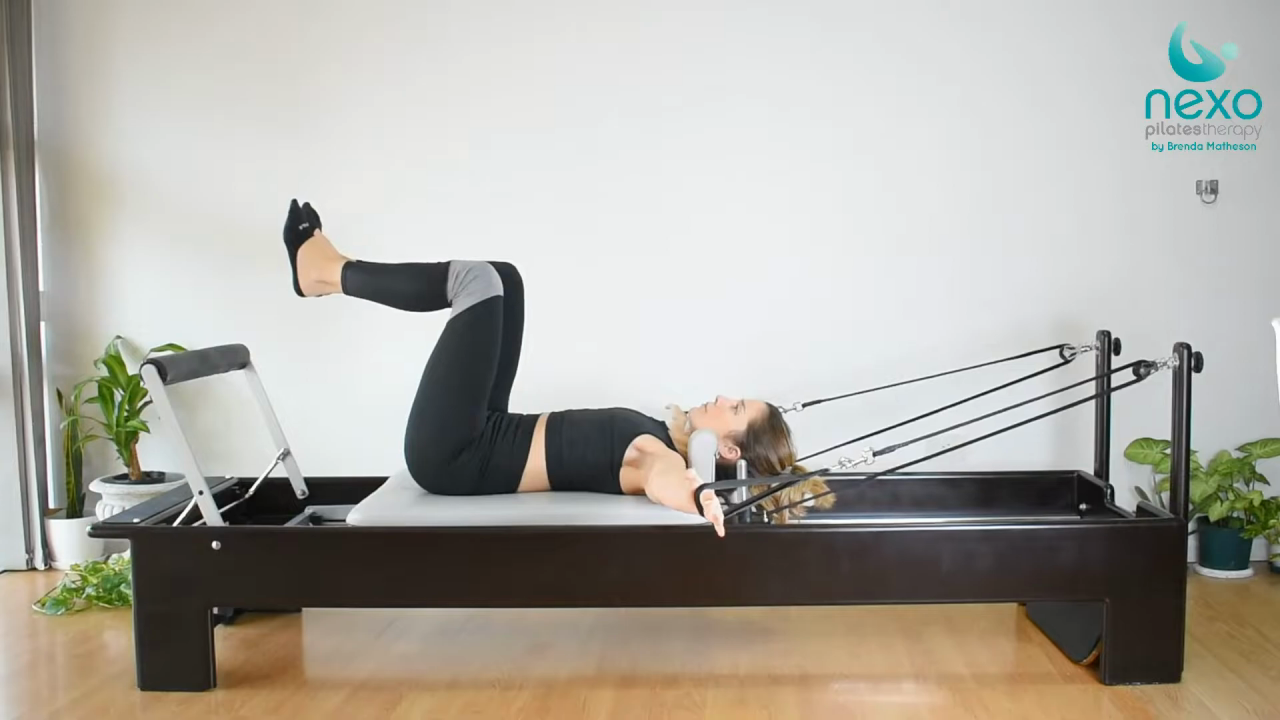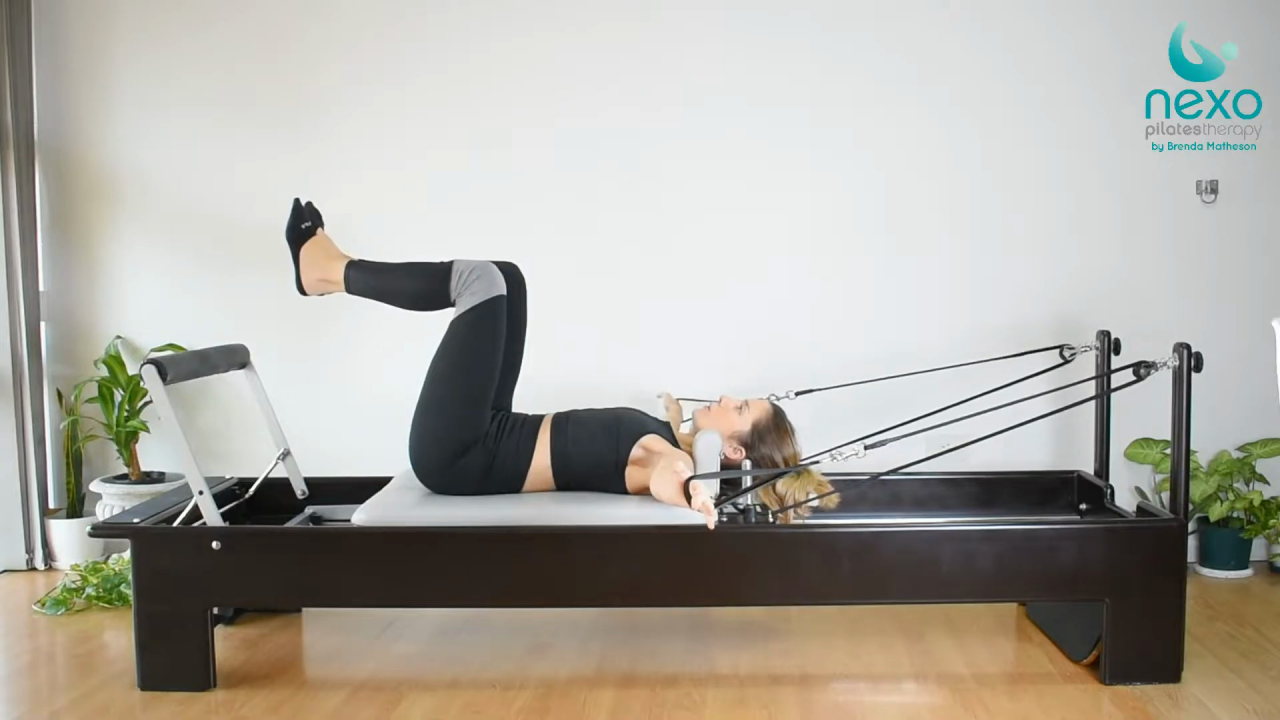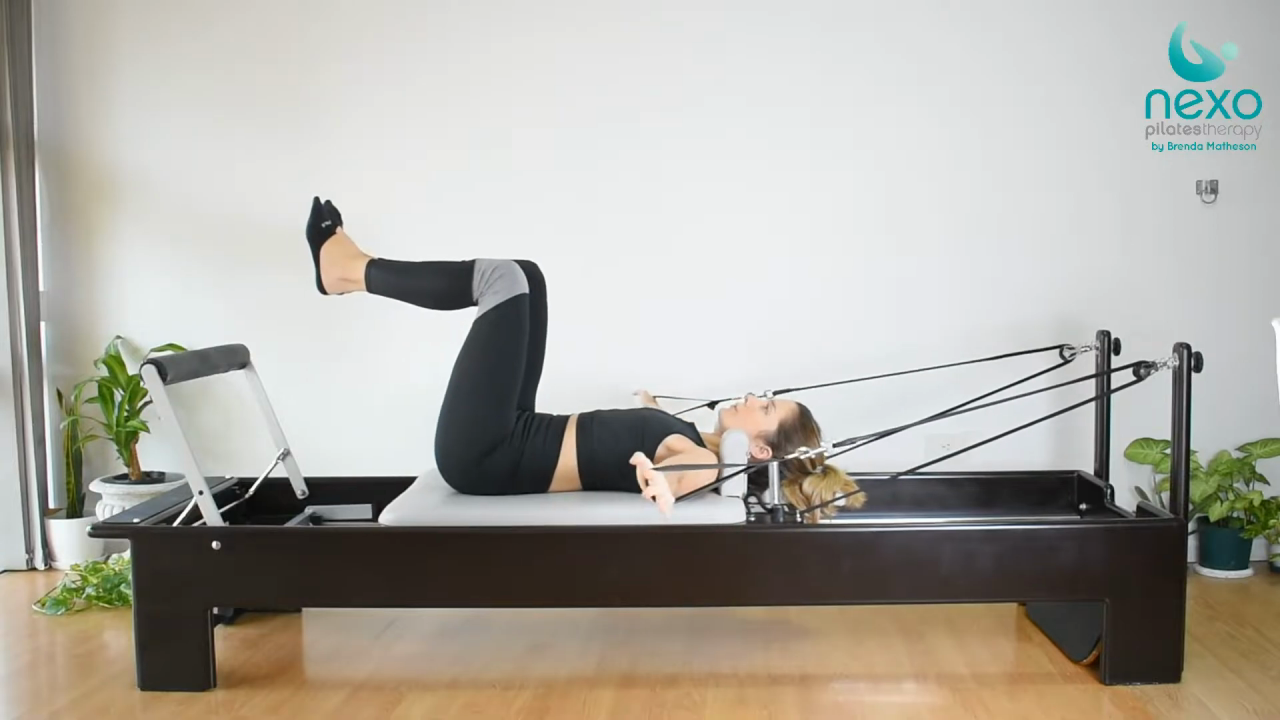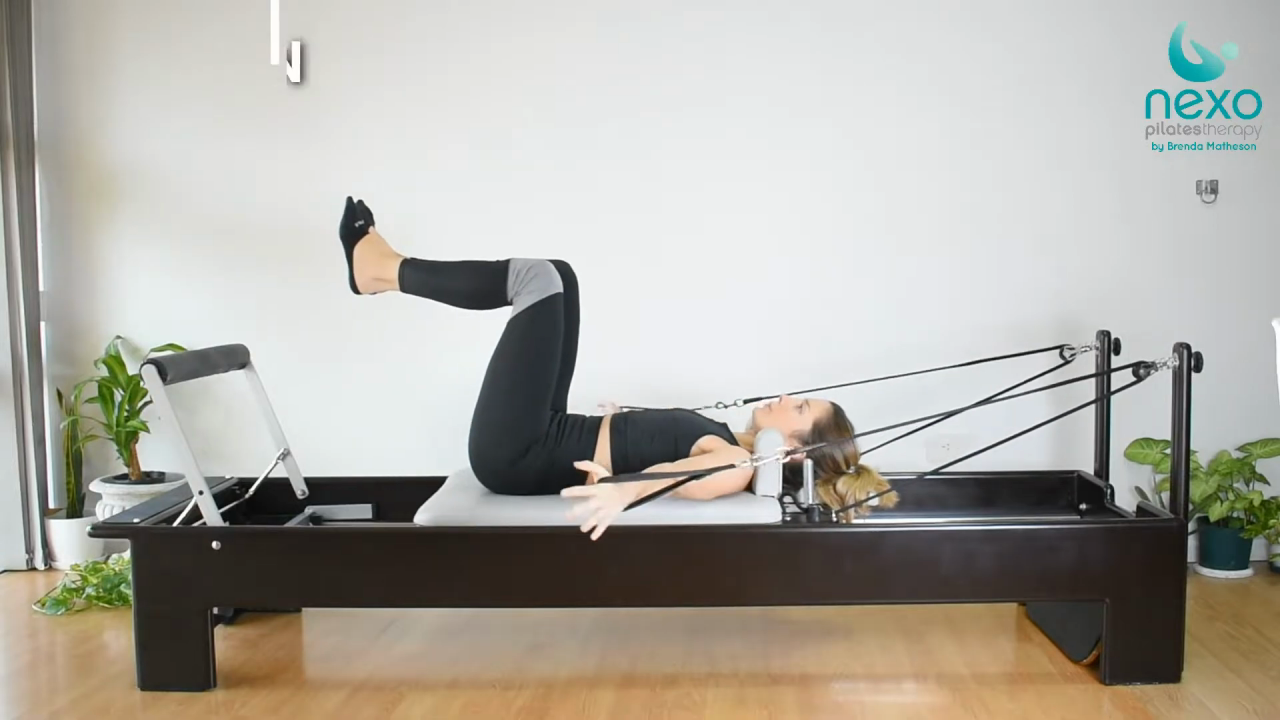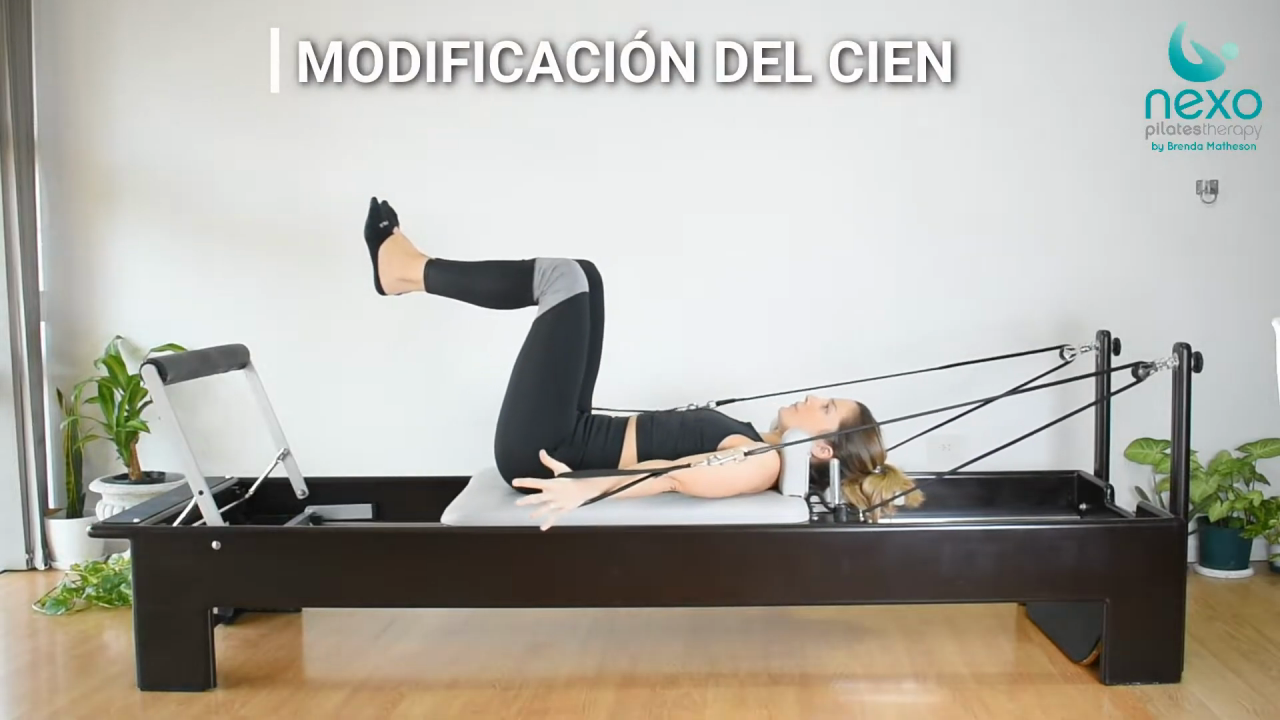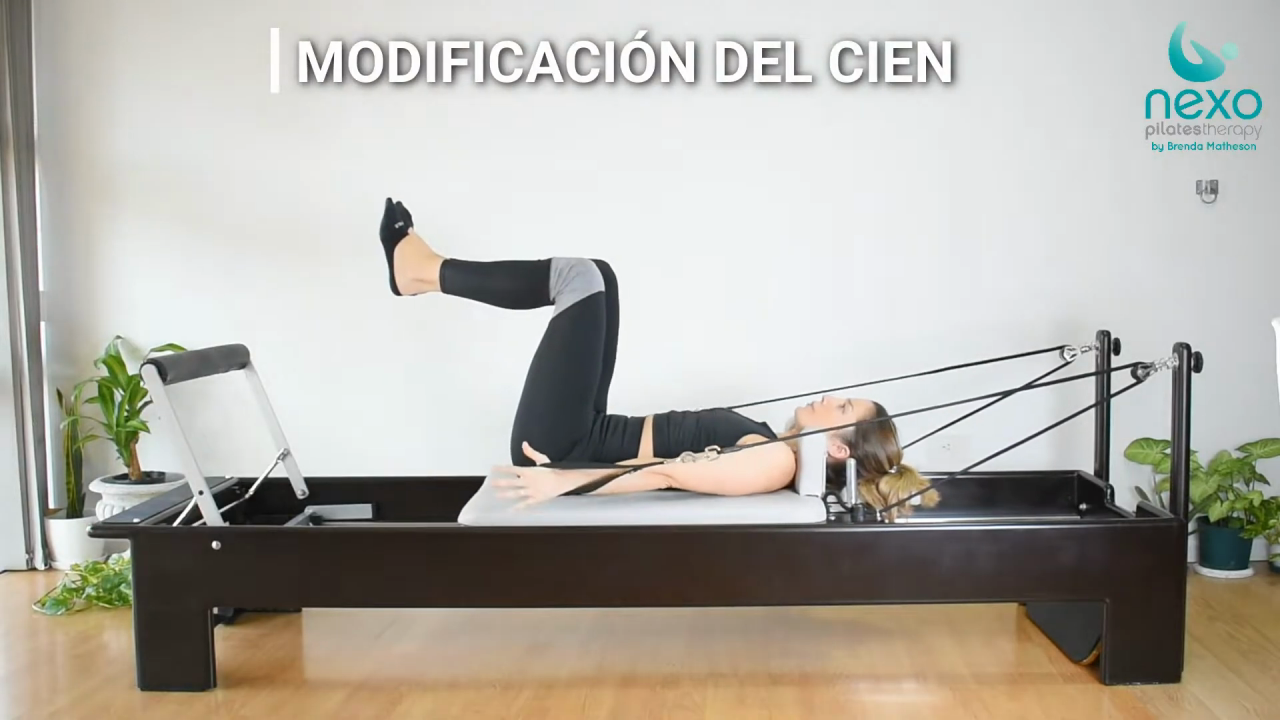
dt=0.4s
person 1, frame 1
left shoulder: (672, 462)
right shoulder: (671, 441)
left elbow: (663, 479)
left wrist: (696, 495)
right wrist: (680, 417)
left hip: (455, 458)
right hip: (490, 439)
left knee: (478, 281)
right knee: (498, 279)
left ankle: (331, 272)
right ankle: (336, 274)
person 1, frame 2
left shoulder: (680, 461)
right shoulder: (676, 443)
left elbow: (664, 479)
left wrist: (688, 488)
right wrist: (674, 408)
left hip: (459, 457)
right hip: (492, 438)
left knee: (481, 281)
right knee: (502, 278)
left ankle: (334, 271)
right ankle: (335, 274)
person 1, frame 3
left shoulder: (704, 465)
right shoulder: (700, 445)
left elbow: (676, 476)
left wrist: (658, 480)
right wrist: (657, 403)
left hip: (485, 459)
right hip: (518, 440)
left knee: (503, 279)
right knee: (521, 277)
left ankle: (354, 270)
right ankle: (356, 272)
person 1, frame 4
left shoulder: (737, 467)
right shoulder: (729, 445)
left elbow: (676, 476)
left wrist: (625, 491)
right wrist: (621, 410)
left hip: (518, 457)
right hip: (548, 442)
left knee: (537, 279)
right knee: (553, 277)
left ankle: (388, 270)
right ankle: (387, 273)
person 1, frame 5
left shoulder: (761, 464)
right shoulder: (755, 445)
left elbow: (674, 475)
left wrist: (586, 488)
left hip: (543, 454)
right hip: (574, 441)
left knee: (564, 278)
right knee: (577, 277)
left ankle: (412, 270)
right ankle: (413, 273)
person 1, frame 6
left shoulder: (776, 464)
right shoulder: (769, 446)
left elbow: (672, 473)
left wrist: (566, 480)
left hip: (561, 450)
right hip: (586, 442)
left knee: (580, 280)
right knee: (592, 277)
left ankle: (428, 271)
right ankle: (428, 273)
